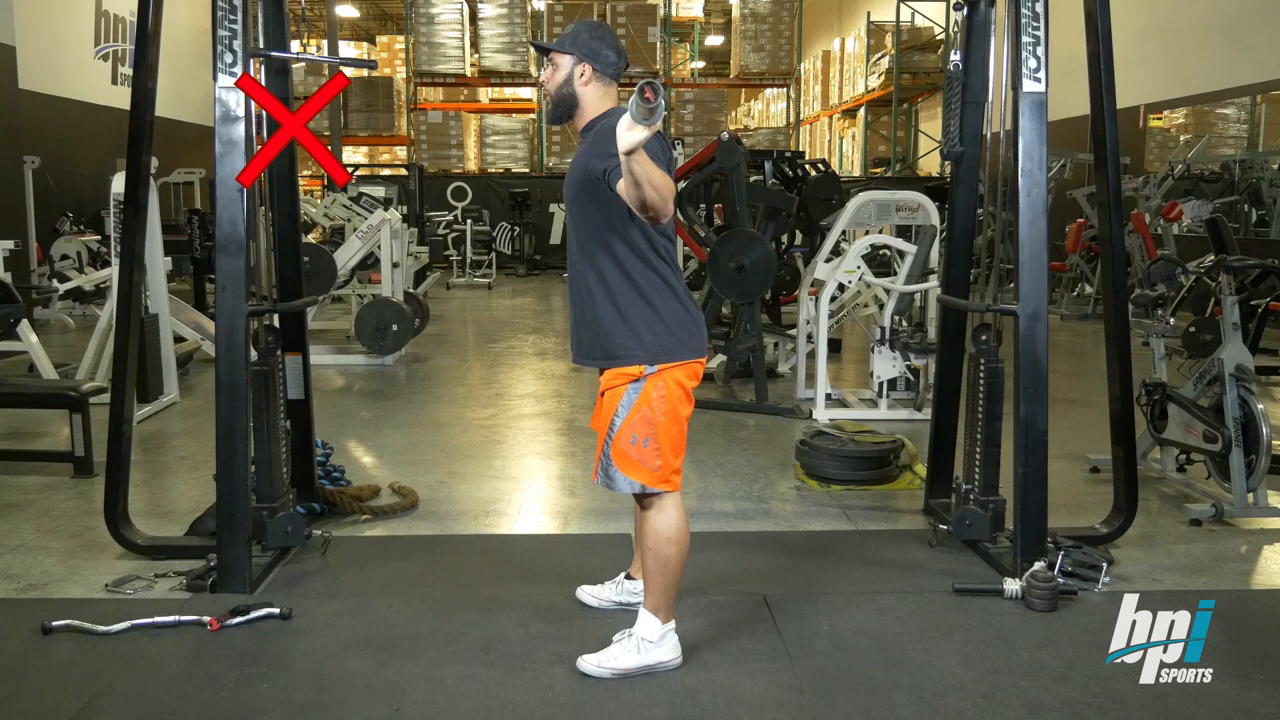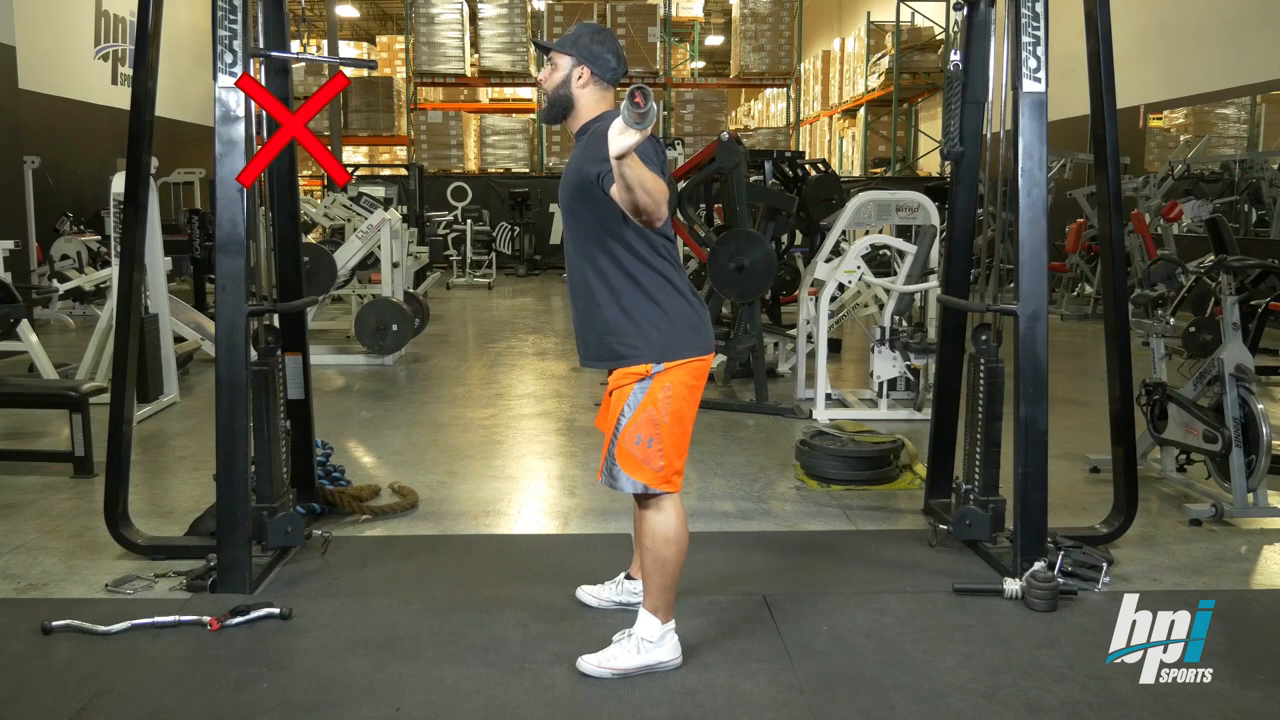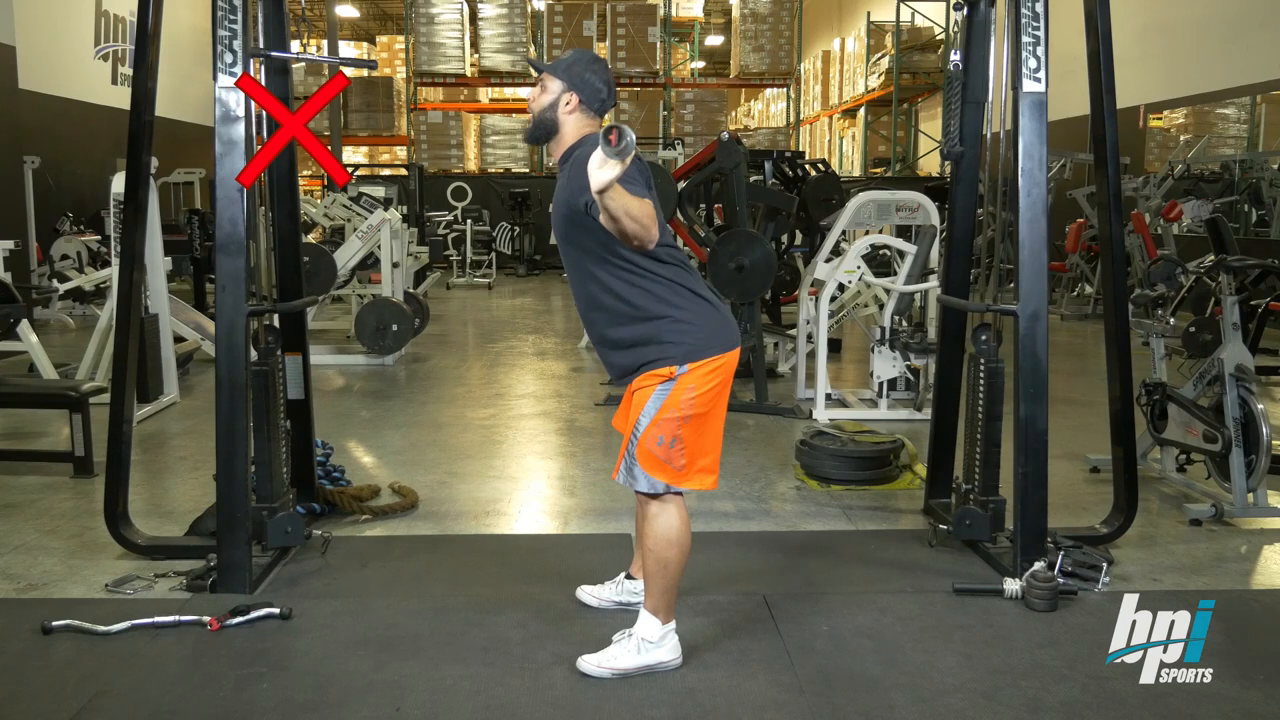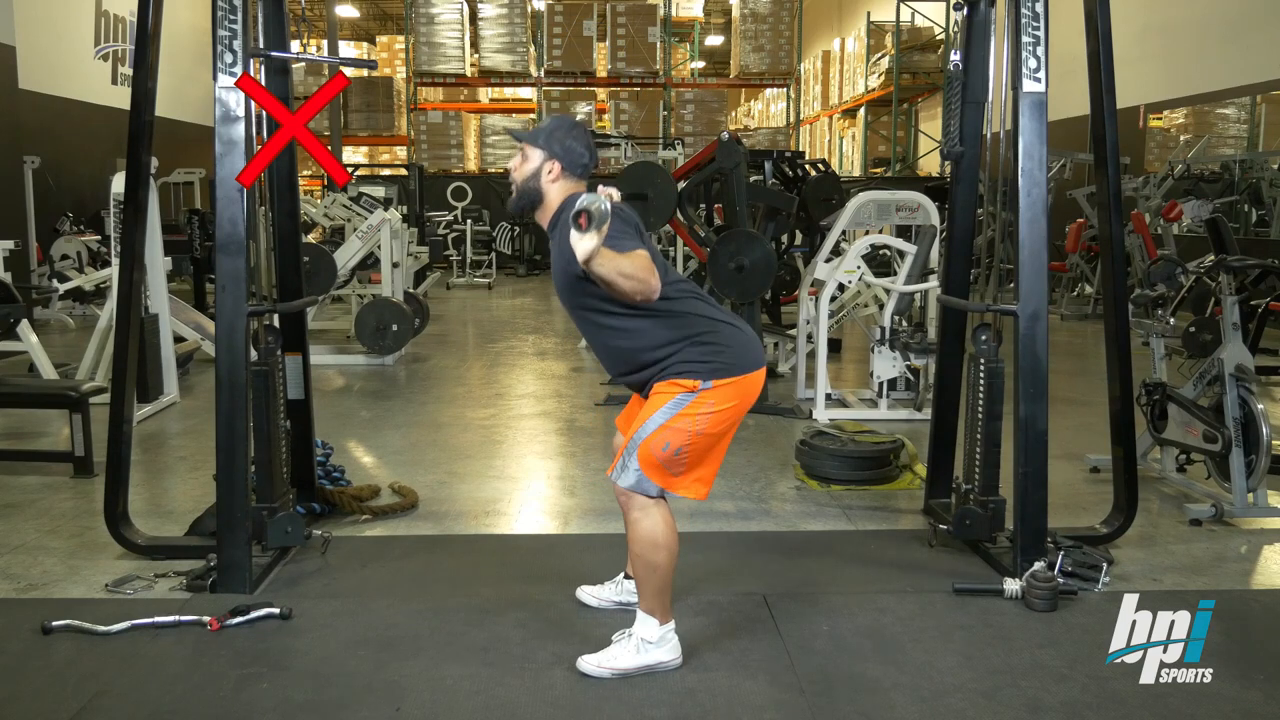
dt=0.4s
person 1, frame 1
left shoulder: (622, 133)
right shoulder: (600, 138)
left elbow: (658, 206)
left wrist: (633, 153)
left hip: (650, 345)
right hip: (632, 340)
left knee: (653, 482)
right knee: (643, 475)
left ankle: (656, 635)
right ankle: (637, 581)
person 1, frame 2
left shoulder: (615, 136)
right shoulder: (595, 140)
left elbow: (653, 209)
left wrist: (625, 157)
left hip: (657, 344)
right hip: (638, 339)
left knee: (652, 483)
right knee: (642, 476)
left ankle: (655, 637)
right ankle: (638, 581)
person 1, frame 3
left shoulder: (596, 158)
right shoulder: (581, 163)
left elbow: (643, 232)
left wrist: (607, 189)
left hip: (684, 346)
right hip: (663, 343)
left knee: (657, 481)
right knee: (646, 472)
left ankle: (656, 637)
right ankle: (638, 580)
person 1, frame 4
right shoulder: (576, 218)
left elbow: (645, 282)
left wrist: (592, 255)
left hip: (713, 366)
right hip: (694, 360)
left knee: (636, 482)
right knee: (628, 453)
left ankle: (655, 637)
right ankle: (636, 581)
